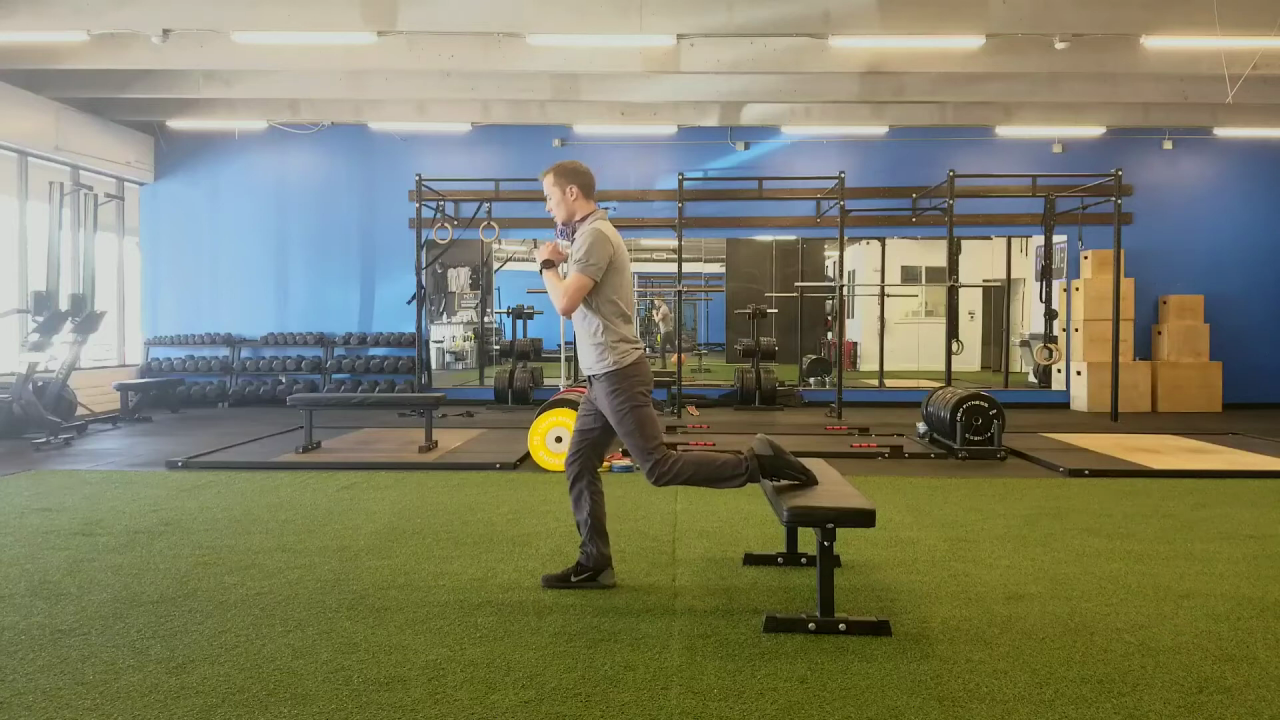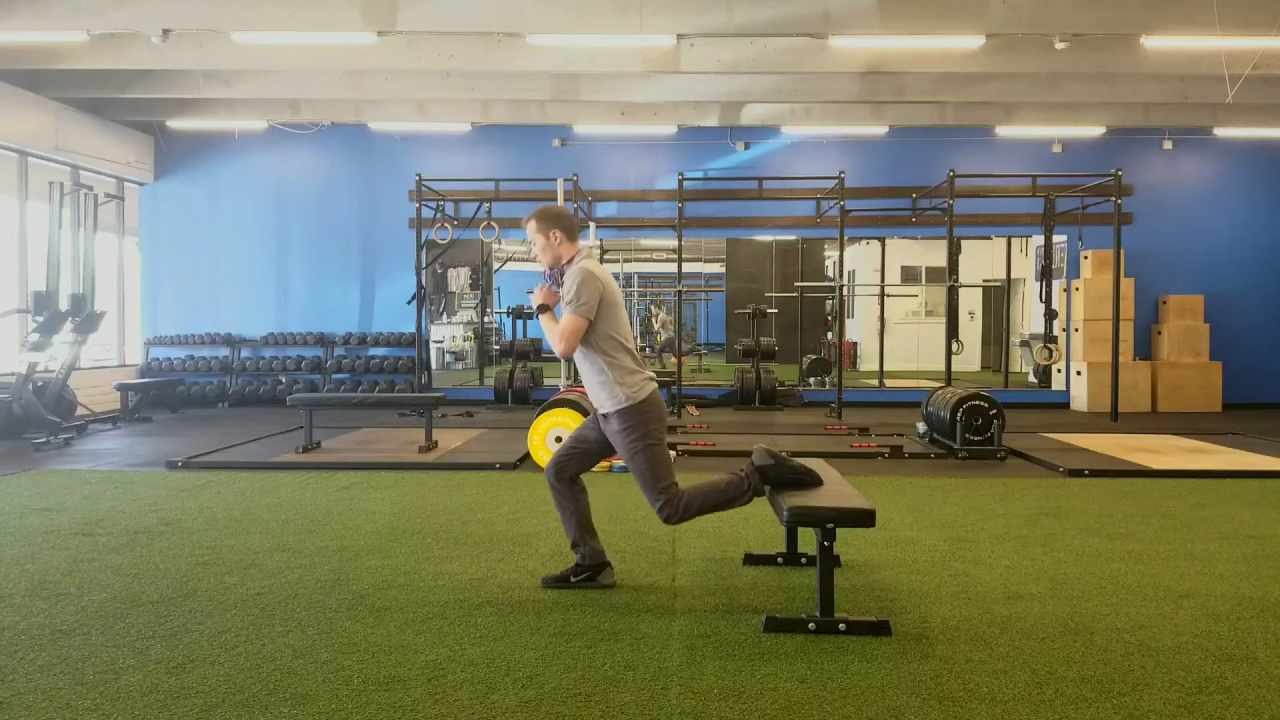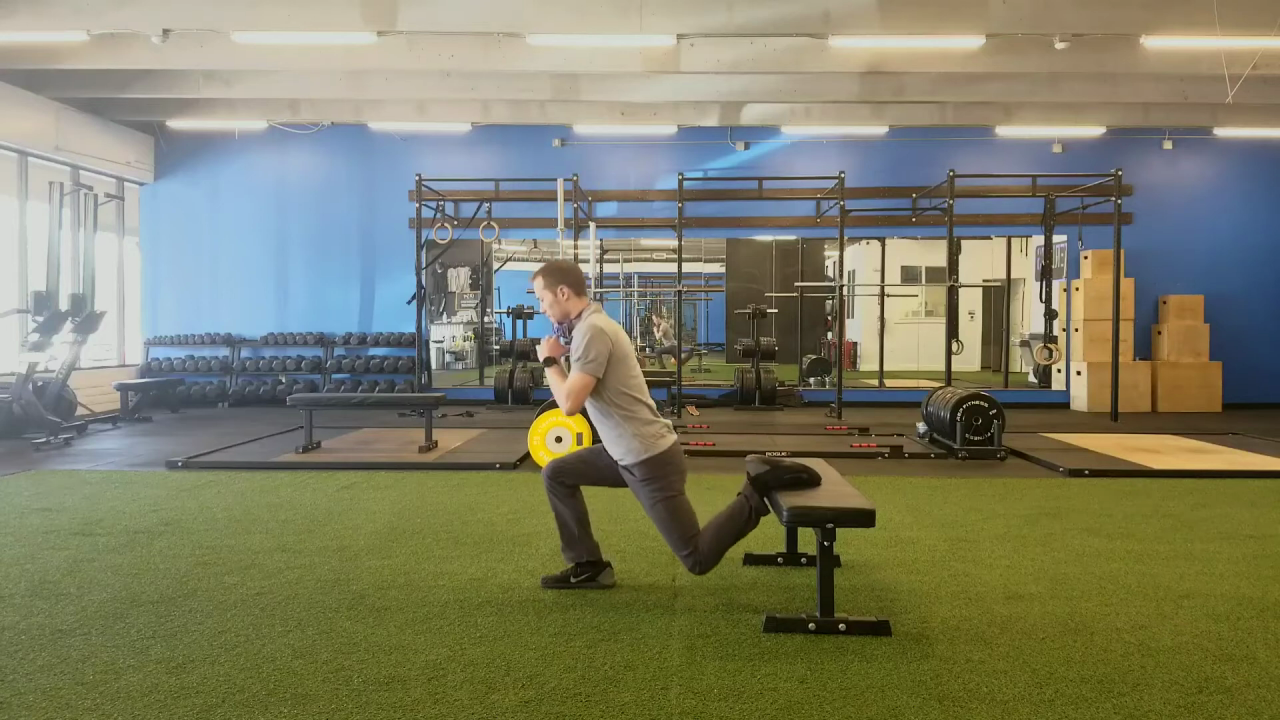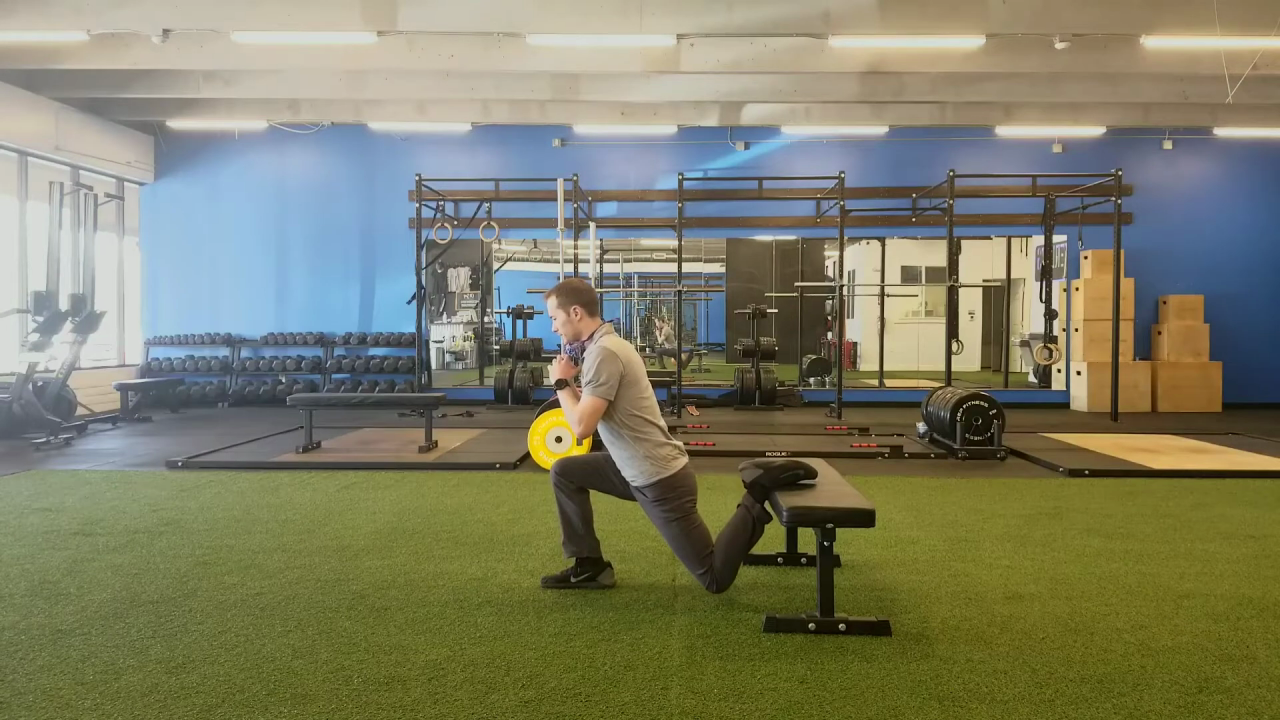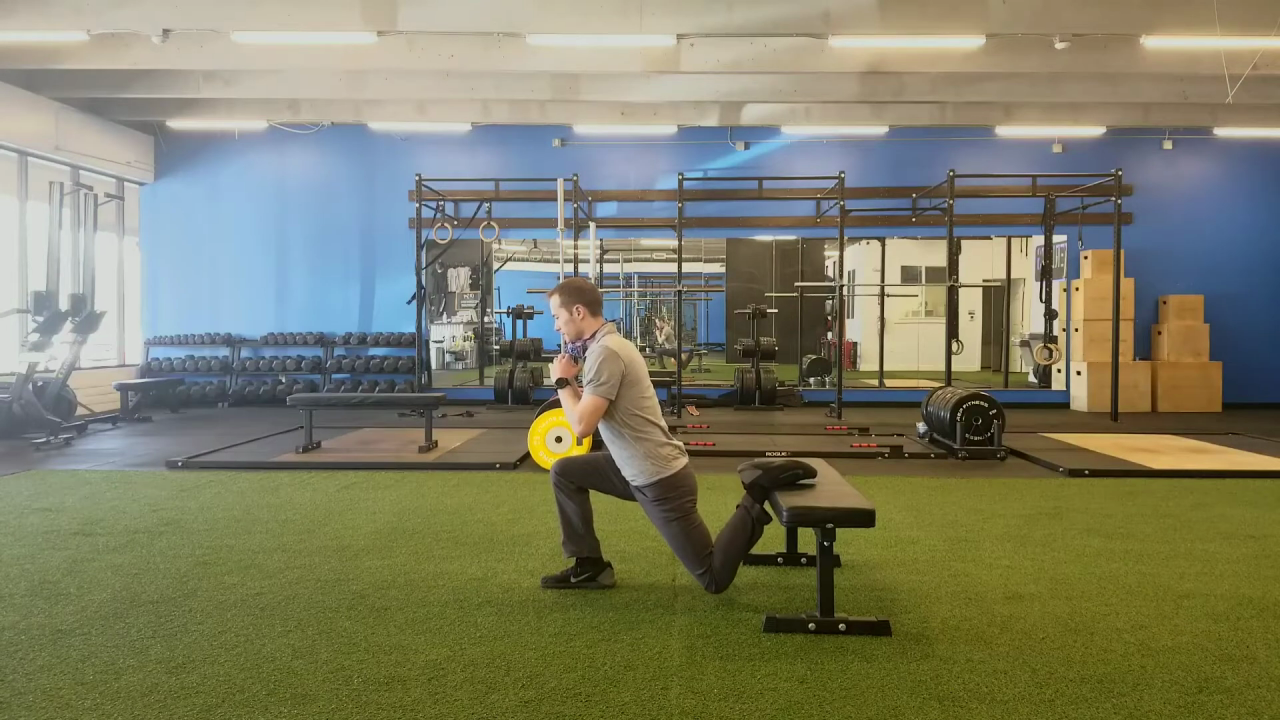
dt=0.4s
person 1, frame 1
left shoulder: (594, 235)
right shoulder: (592, 233)
left elbow: (565, 303)
left wrist: (547, 265)
right wrist: (562, 266)
left hip: (618, 375)
right hip: (603, 376)
left knee: (659, 466)
right knee: (579, 466)
left ankle: (757, 460)
right ankle: (594, 564)
person 1, frame 2
left shoulder: (582, 275)
right shoulder: (581, 272)
left elbow: (563, 346)
right elbow: (571, 343)
left wrist: (543, 309)
right wrist: (555, 308)
left hip: (631, 408)
right hip: (613, 409)
left knee: (670, 506)
right knee: (560, 471)
left ankle: (759, 474)
right ankle: (591, 565)
person 1, frame 3
left shoulder: (591, 331)
right shoulder: (594, 324)
left elbow: (570, 403)
right elbow: (579, 393)
left wrist: (550, 362)
right wrist: (560, 361)
left hip: (649, 458)
right hip: (630, 453)
left knee: (698, 557)
right knee: (556, 475)
left ankle: (759, 490)
right ankle: (588, 565)
person 1, frame 4
left shoulder: (603, 353)
right shoulder: (607, 344)
left elbow: (582, 426)
right elbow: (590, 412)
left wrist: (561, 383)
right wrist: (570, 386)
left hip: (660, 479)
right hip: (641, 470)
left knee: (715, 577)
right knee: (565, 473)
left ankle: (759, 494)
right ankle: (590, 565)
person 1, frame 5
left shoulder: (605, 353)
right shoulder: (608, 344)
left elbow: (582, 426)
right elbow: (592, 412)
left wrist: (562, 382)
right wrist: (570, 383)
left hip: (660, 480)
right hip: (640, 469)
left knee: (713, 577)
right knee: (564, 473)
left ankle: (760, 493)
right ankle: (590, 565)
